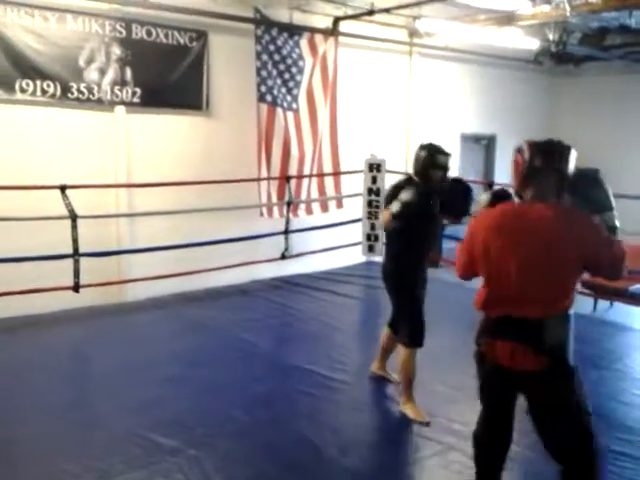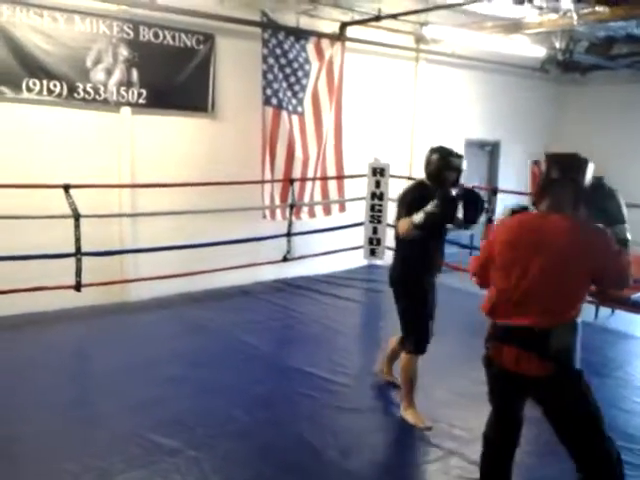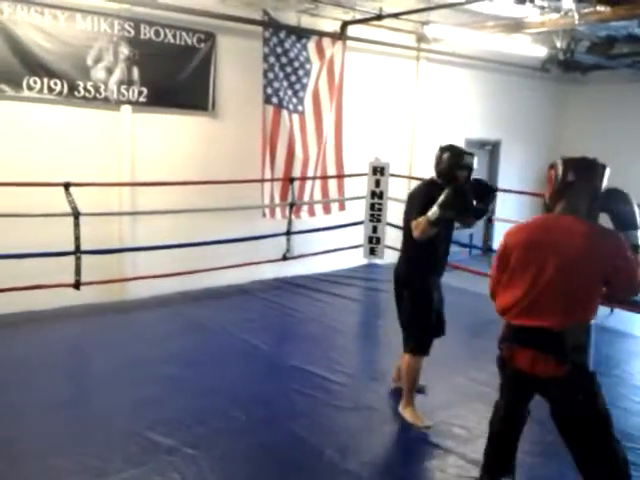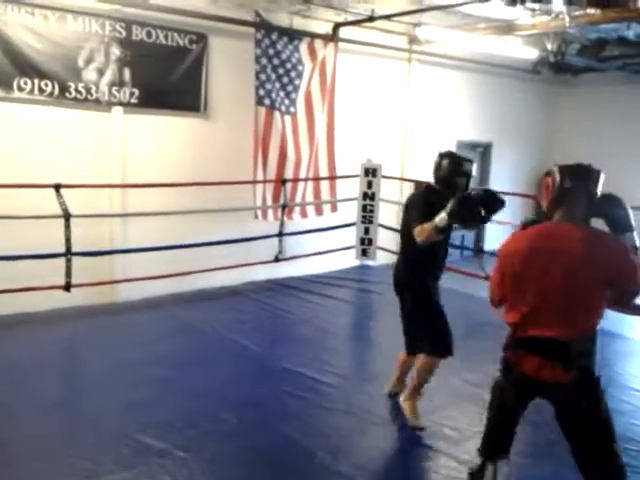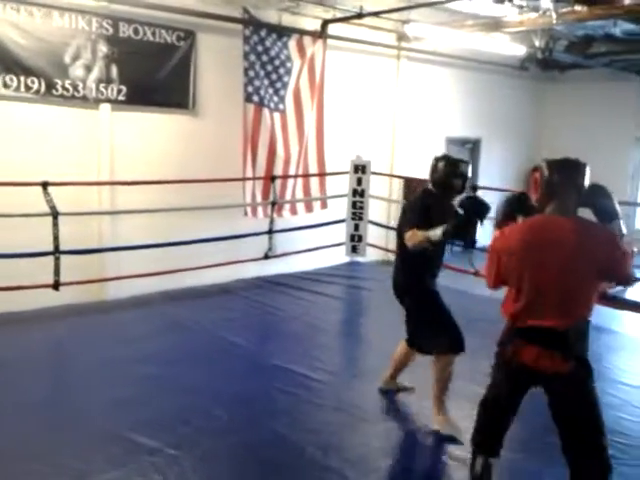
dt=0.1s
person 1, frame 1
left shoulder: (488, 220)
right shoulder: (578, 225)
left elbow: (464, 269)
right elbow: (615, 268)
left hip: (494, 344)
right hip: (544, 353)
left knee: (493, 421)
right knee: (577, 451)
person 1, frame 2
left shoulder: (505, 230)
right shoulder: (591, 238)
left elbow: (481, 277)
right elbow: (620, 282)
right wrist: (618, 229)
left hip: (502, 349)
right hip: (550, 358)
left knee: (502, 424)
right knee: (596, 453)
person 1, frame 3
left shoulder: (520, 234)
right shoulder: (607, 243)
left elbow: (497, 293)
left hip: (517, 350)
right hip: (566, 359)
left knee: (507, 415)
person 1, frame 4
left shoulder: (518, 243)
right shoulder: (607, 247)
left elbow: (498, 299)
left hip: (521, 356)
right hip: (570, 367)
left knee: (504, 406)
person 1, frame 5
left shoulder: (513, 235)
right shoulder: (598, 238)
left elbow: (493, 280)
right elbow: (625, 276)
right wrist: (612, 224)
left hip: (518, 344)
right hip: (565, 354)
left knee: (497, 401)
right knee: (588, 454)
person 2, frame 1
left shoulder: (435, 191)
right shoulder: (402, 189)
left elbow: (453, 217)
right elbow: (385, 221)
left wrist: (457, 203)
right wrist: (405, 200)
left hip: (416, 269)
right hip: (399, 271)
left knee: (400, 323)
right knee: (412, 335)
left ankle: (379, 364)
right ankle: (407, 401)
person 2, frame 2
left shoulder: (443, 194)
right shoulder: (414, 195)
left elbow: (459, 223)
right elbow: (403, 230)
left wrist: (466, 212)
right wrist: (429, 212)
left hip: (425, 273)
right hip: (407, 276)
left knee: (413, 329)
right knee: (416, 342)
left ankle: (385, 368)
right ankle: (408, 406)
person 2, frame 3
left shoulder: (449, 191)
right shoulder: (424, 193)
left elbow: (465, 220)
right elbow: (418, 231)
left wrist: (477, 203)
right wrist: (442, 205)
left hip: (428, 275)
right hip: (413, 276)
left knee: (426, 331)
right knee: (418, 341)
left ankle: (400, 379)
right ankle: (406, 403)
person 2, frame 4
left shoulder: (445, 197)
right shoulder: (422, 199)
left elbow: (468, 222)
right elbow: (421, 236)
left wrist: (481, 209)
right wrist: (448, 215)
left hip: (425, 278)
right hip: (412, 279)
left knee: (422, 338)
right knee: (436, 344)
left ankle: (398, 384)
right ankle: (409, 398)
person 2, frame 5
left shoulder: (441, 203)
right shoulder: (420, 204)
right elbow: (411, 240)
left wrist: (467, 218)
right wrist: (444, 229)
left hip: (418, 280)
right hip: (412, 283)
left knee: (418, 337)
right knee: (449, 344)
left ankle: (389, 381)
right ankle: (440, 411)
